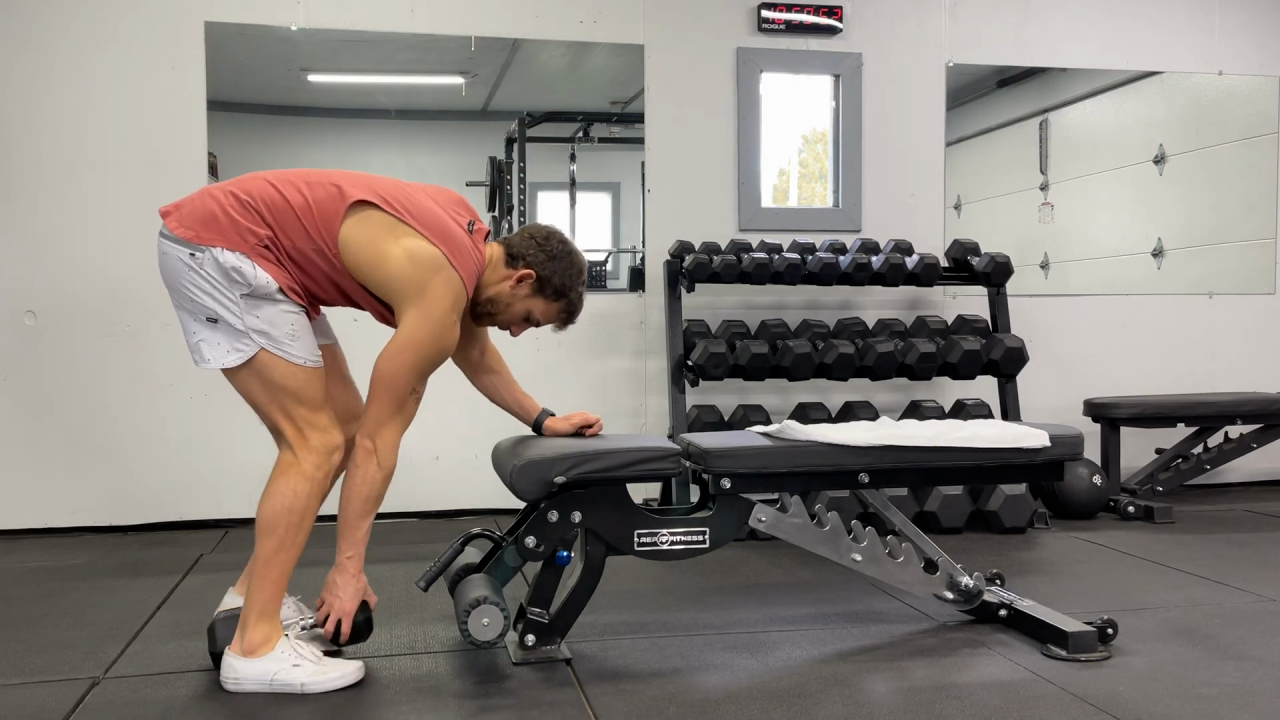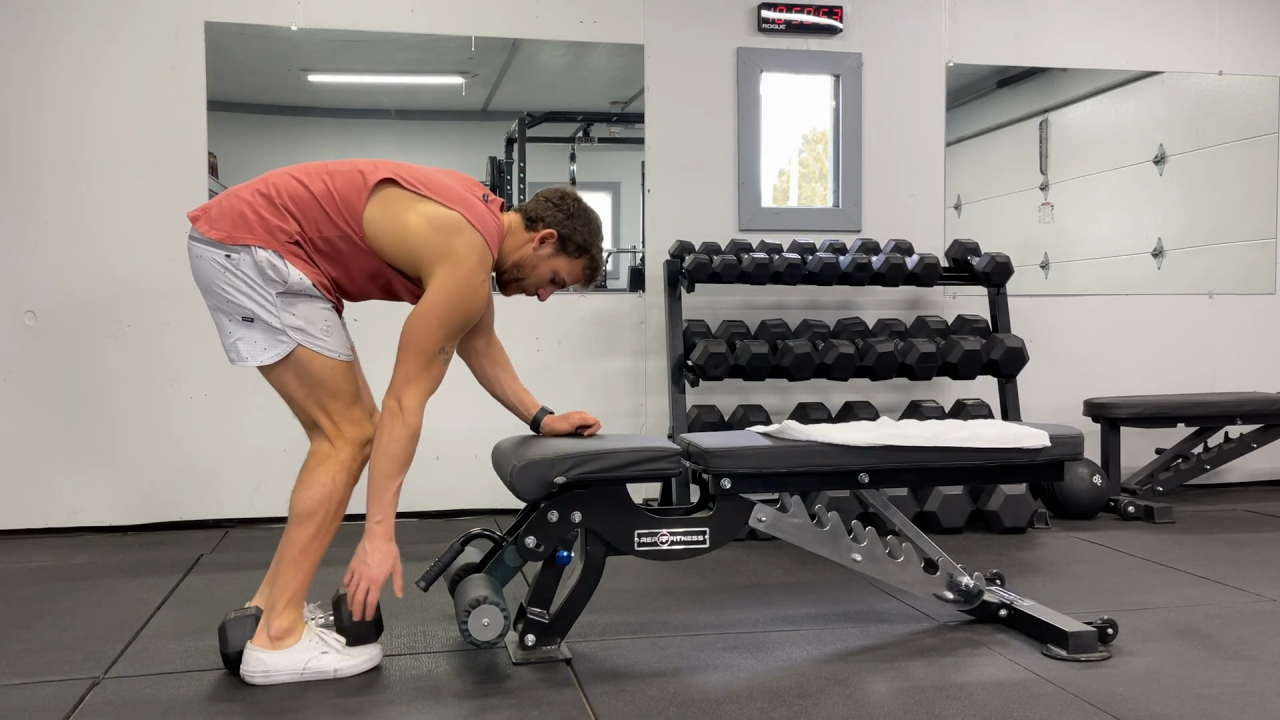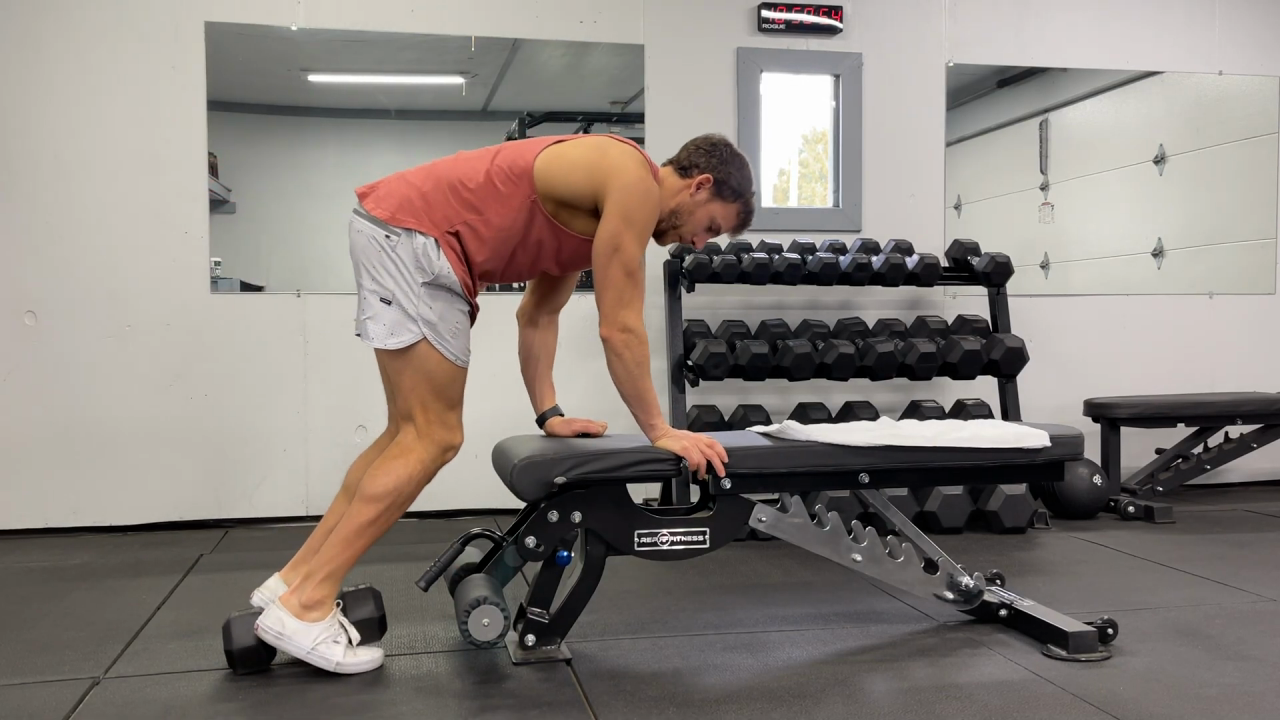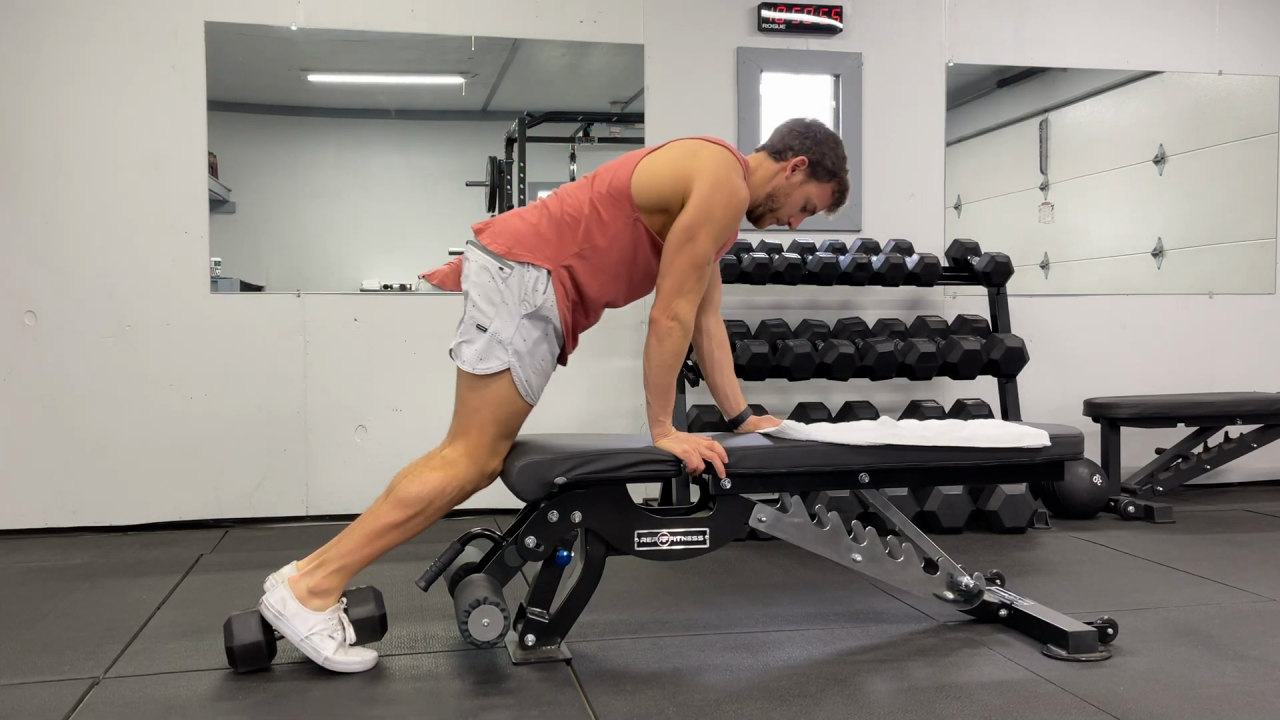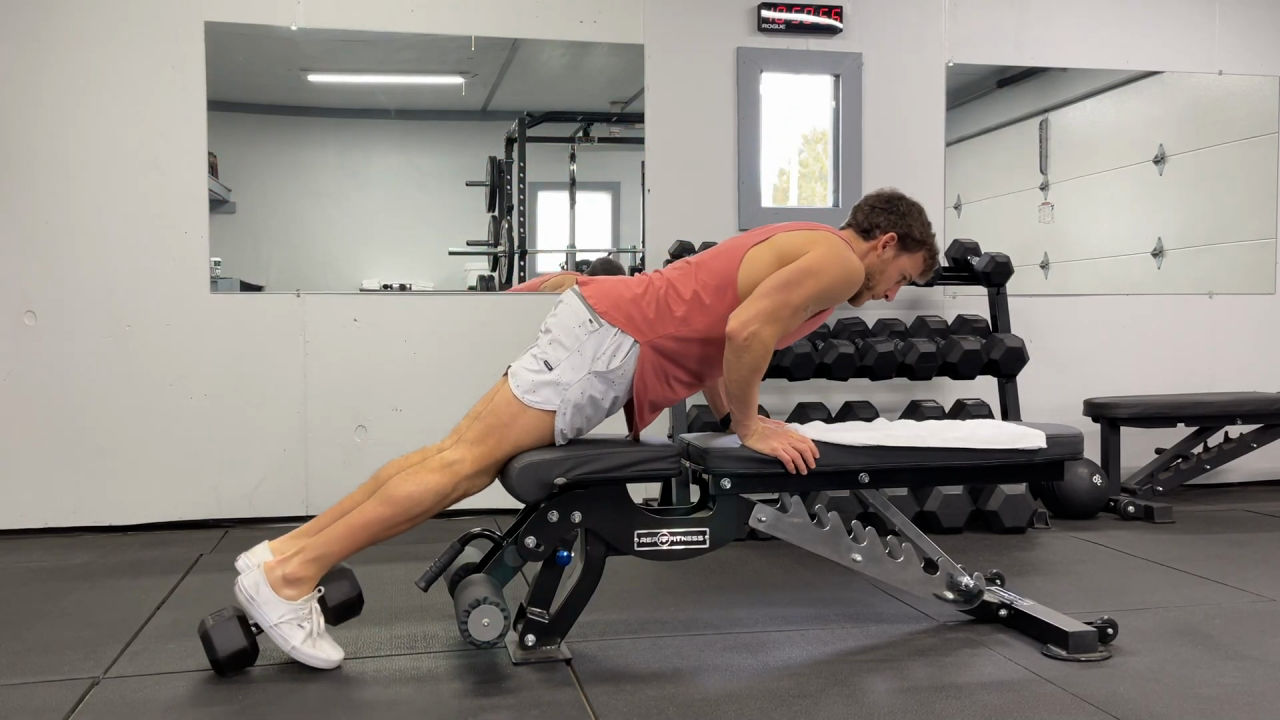
dt=1s
person 1, frame 1
left shoulder: (467, 237)
right shoulder: (439, 297)
left elbow: (473, 352)
right elbow: (380, 442)
left wrist: (541, 419)
right wrist: (349, 568)
left hip: (226, 241)
right hip: (218, 246)
left knee: (344, 424)
right knee: (317, 444)
left ankle: (252, 596)
right ankle: (255, 647)
person 1, frame 2
left shoulder: (483, 218)
right shoulder: (466, 259)
left elbow: (478, 343)
right elbow: (406, 401)
left wrist: (540, 417)
right wrist: (379, 535)
left hip: (248, 243)
right hip: (251, 245)
left knee: (353, 429)
right knee: (347, 437)
left ankle: (271, 605)
right ankle: (277, 639)
person 1, frame 3
left shoulder: (599, 204)
right shoulder: (635, 183)
left elbow: (538, 316)
right elbow: (619, 328)
left wrist: (548, 414)
right wrist: (659, 431)
left hip: (398, 230)
right hip: (410, 233)
left knee: (412, 434)
right knee: (433, 438)
left ankle: (296, 581)
right ankle: (304, 608)
person 1, frame 4
left shoulder: (713, 194)
right shoulder: (725, 183)
left elbow: (706, 322)
right elbow: (671, 314)
left wrist: (742, 417)
right wrist: (663, 431)
left hip: (519, 271)
right hip: (524, 273)
left knee: (468, 456)
right knee: (474, 459)
left ankle: (313, 577)
right ankle: (309, 589)
person 1, frame 5
left shoulder: (801, 245)
right shoulder: (838, 262)
right elbow: (746, 331)
left wrist: (732, 418)
right wrist: (748, 426)
left hip: (610, 329)
right hip: (611, 339)
left knee: (463, 460)
right knee: (466, 461)
left ankle: (287, 556)
right ankle: (286, 574)
